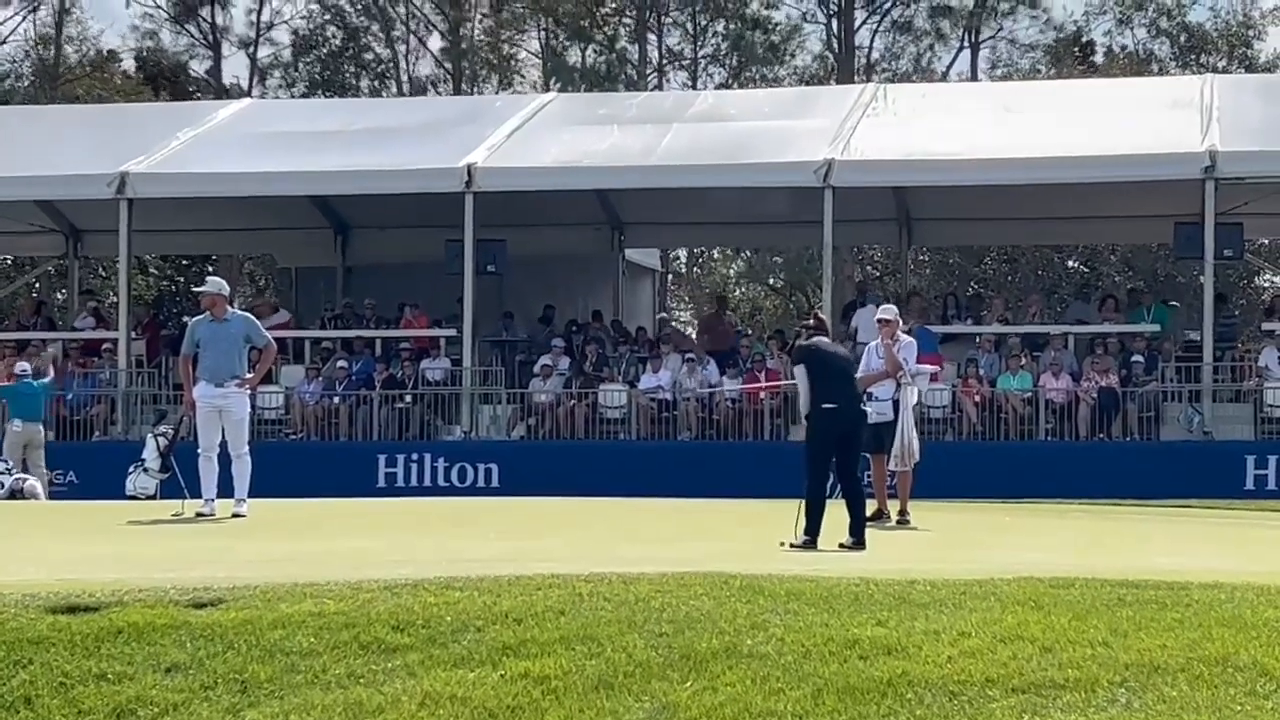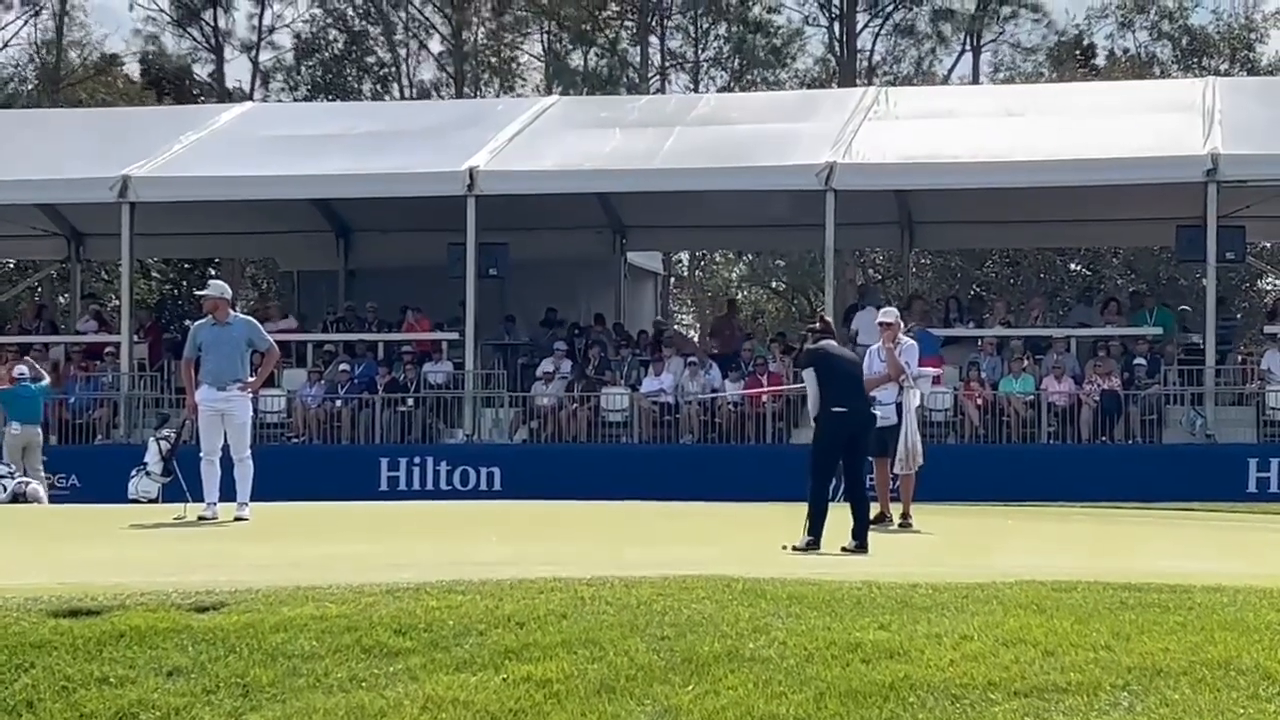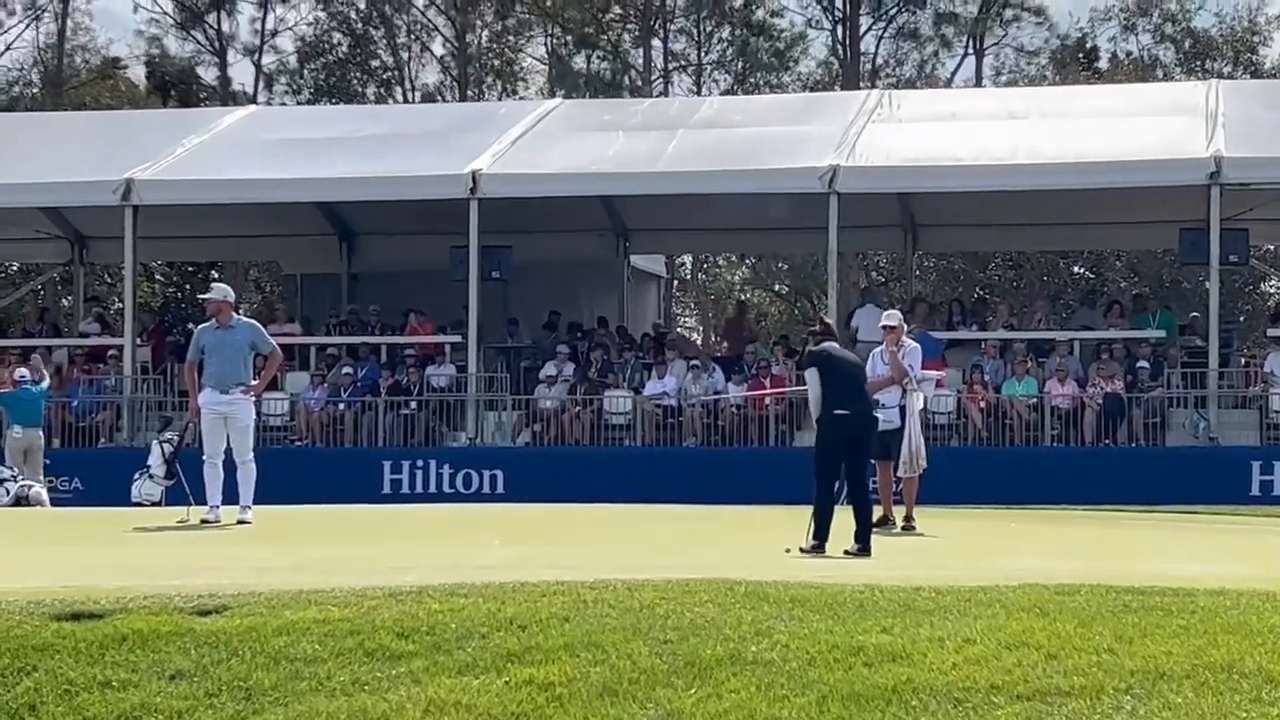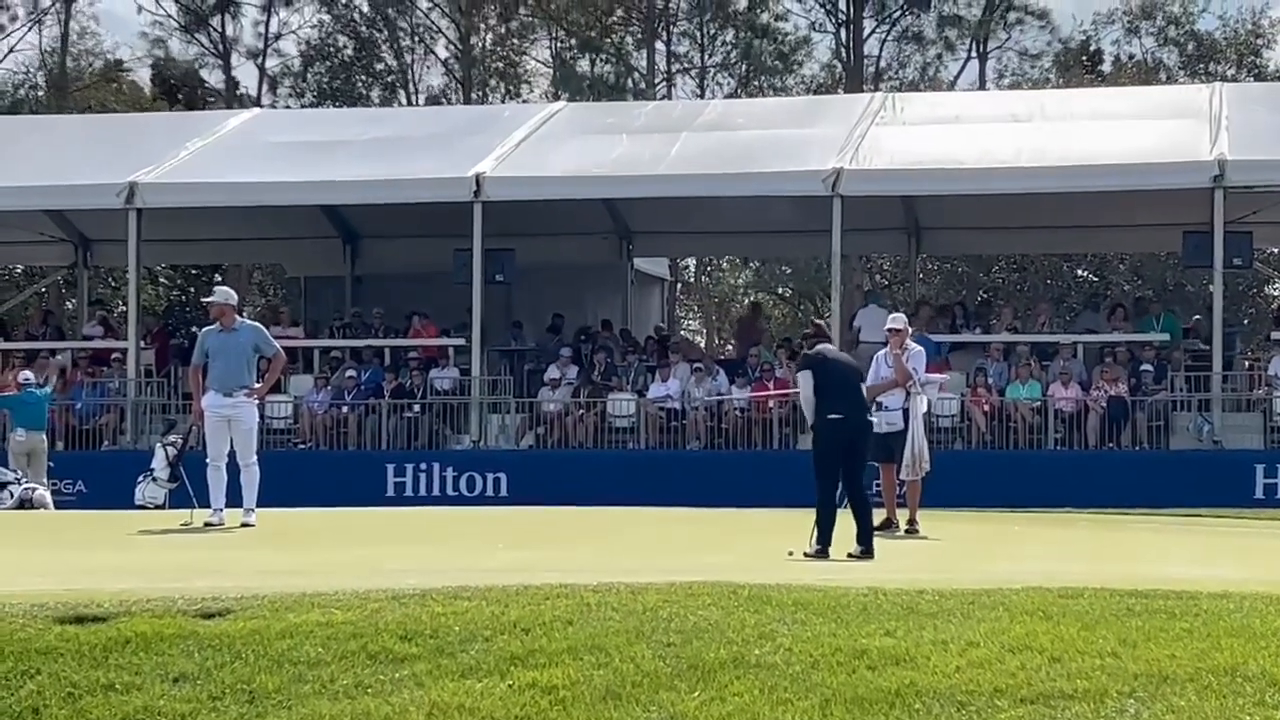
dt=0.2s
person 1, frame 1
left shoulder: (244, 321)
right shoulder: (196, 325)
left elbow: (270, 347)
right elbow: (185, 358)
left wrist: (256, 378)
right wrist: (188, 391)
left hip: (235, 391)
right hip: (205, 392)
left knee: (239, 450)
right knee: (207, 450)
left ankle: (240, 500)
right ankle: (209, 500)
person 1, frame 2
left shoulder: (246, 324)
right shoulder: (199, 328)
left elbow: (272, 351)
right elbow: (188, 361)
left wrist: (258, 381)
right wrist: (190, 395)
left hip: (237, 395)
right hip: (207, 395)
left knee: (241, 453)
right knee: (209, 454)
left ankle: (243, 504)
right ankle: (210, 504)
person 1, frame 3
left shoulder: (249, 328)
right shoulder: (202, 332)
left elbow: (276, 354)
right elbow: (191, 365)
left wrist: (261, 384)
right wrist: (193, 398)
left hip: (240, 398)
right hip: (210, 398)
left knee: (244, 456)
right knee: (212, 457)
left ankle: (246, 507)
right ankle: (213, 507)
person 1, frame 4
left shoulder: (253, 330)
right shoulder: (207, 334)
left elbow: (279, 357)
right elbow: (196, 368)
left wrist: (264, 387)
right wrist: (197, 400)
left hip: (243, 401)
right hip: (214, 401)
left knee: (247, 459)
right knee: (215, 459)
left ankle: (249, 510)
right ankle: (217, 510)
person 2, frame 1
left shoulder: (803, 349)
right shoulder: (843, 352)
left elbow: (805, 391)
right elbow: (852, 384)
left wrist: (807, 419)
left hip: (825, 414)
right hip: (853, 412)
left knee: (816, 476)
right knee: (849, 476)
left ankle: (810, 535)
right ankle: (857, 536)
person 2, frame 2
left shoulder: (811, 353)
right shoulder: (850, 355)
left elbow: (814, 394)
right elbow: (860, 388)
left wrist: (817, 420)
left hip: (835, 417)
right hip: (863, 416)
left knee: (820, 478)
right knee: (856, 478)
left ankle: (813, 537)
right ankle: (860, 539)
person 2, frame 3
left shoulder: (813, 355)
right shoulder: (853, 358)
left elbow: (816, 394)
right elbow: (863, 390)
left wrist: (819, 422)
left hip: (837, 420)
right hip: (866, 419)
left knee: (825, 481)
right knee: (857, 481)
left ankle: (818, 540)
right ankle: (862, 542)
person 2, frame 4
left shoulder: (809, 358)
right shoulder: (849, 360)
left elbow: (807, 397)
right elbow: (859, 394)
left wrist: (813, 424)
left hip: (831, 423)
right hip: (861, 422)
left knee: (826, 486)
right knee: (855, 484)
left ankle: (822, 545)
right ankle: (865, 545)
person 3, frame 1
left shoulder: (907, 343)
right shoulder: (871, 348)
left elbow: (897, 370)
right elbow: (860, 381)
left wrist: (887, 343)
right wrist: (884, 373)
left hip: (896, 409)
right hip: (872, 410)
right knee: (876, 460)
left ankle: (903, 510)
right ankle: (882, 508)
person 3, frame 2
left shoulder: (909, 346)
right shoulder: (873, 351)
left elbow: (899, 374)
left wrist: (889, 346)
right wrist: (887, 377)
left hip: (898, 412)
right hip: (876, 413)
right knee: (879, 464)
left ankle: (906, 513)
right ankle: (884, 512)
person 3, frame 3
left shoulder: (912, 349)
right shoulder: (876, 354)
left elbow: (902, 377)
left wrist: (893, 349)
right wrist: (890, 380)
left hip: (901, 415)
right hip: (879, 416)
right knee: (882, 467)
left ankle: (909, 516)
right ankle: (887, 515)
person 3, frame 4
left shoulder: (916, 352)
right shoulder: (879, 356)
left elbow: (906, 379)
right elbow: (869, 390)
left wrist: (897, 352)
right wrist: (894, 382)
left hip: (905, 418)
right hip: (881, 419)
right knee: (886, 470)
left ankle: (912, 519)
right ankle: (891, 518)
